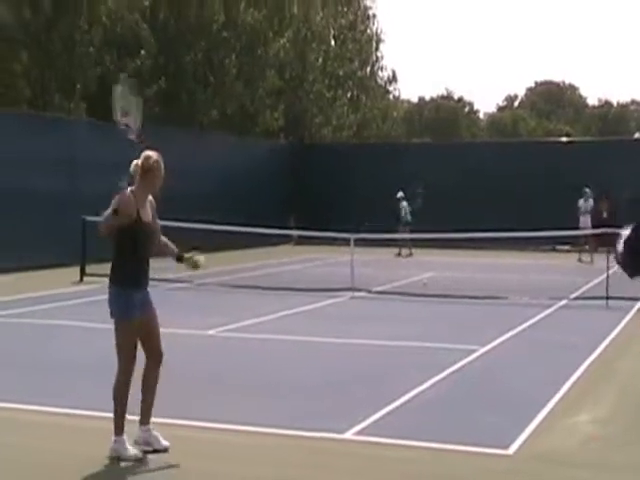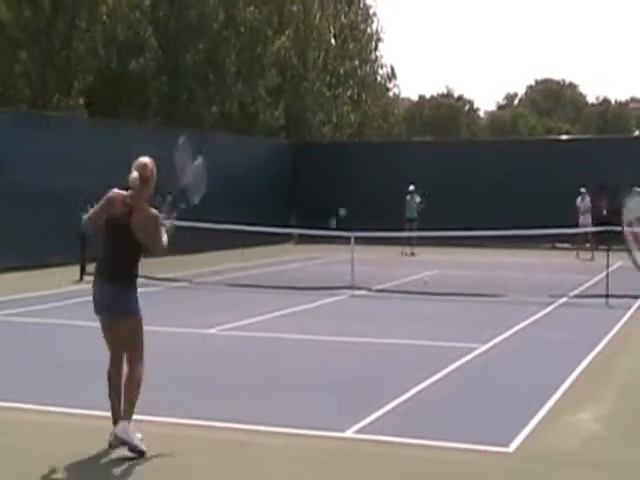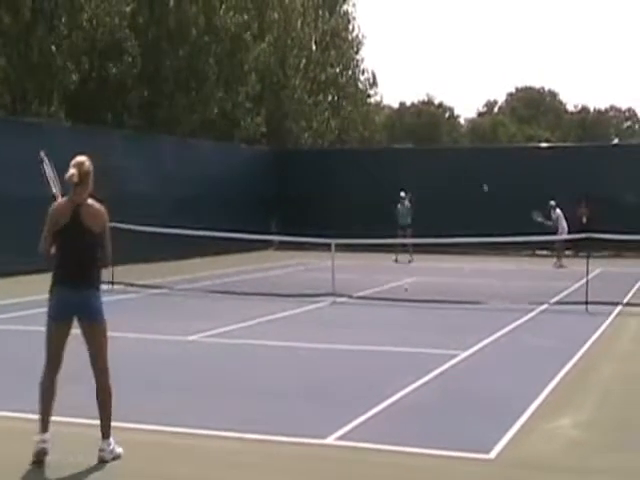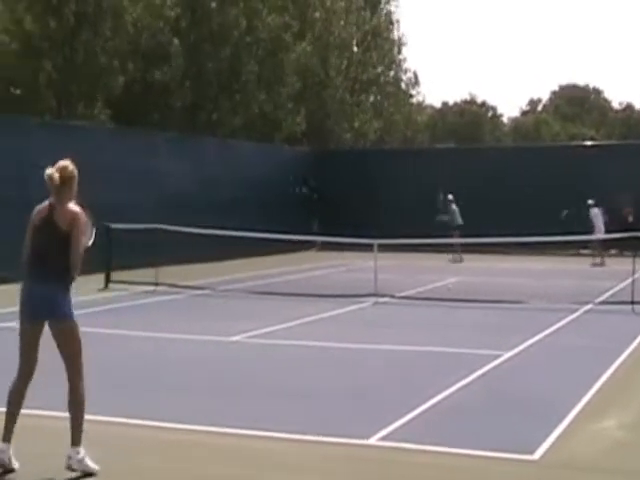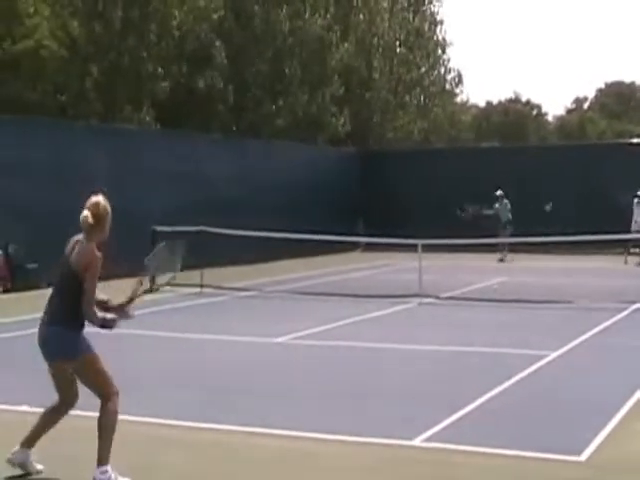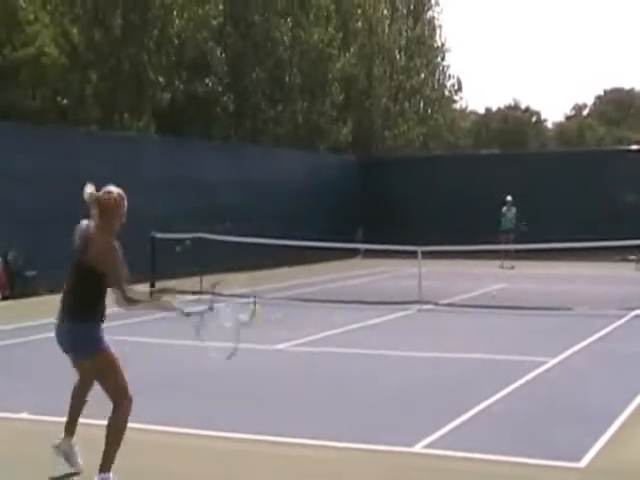
dt=0.7s
person 1, frame 1
left shoulder: (149, 202)
right shoulder: (127, 198)
right elbow: (105, 228)
left wrist: (180, 256)
right wrist: (115, 212)
left hip: (140, 290)
right hip: (123, 291)
left knee: (155, 356)
right knee: (127, 366)
left ankle: (145, 429)
right ankle: (118, 440)
person 1, frame 2
left shoulder: (114, 197)
right shoulder: (150, 217)
left elbow: (88, 222)
right elbow: (157, 247)
right wrist: (164, 233)
left hip: (101, 286)
right hip: (123, 291)
left knee: (116, 357)
right knee: (135, 361)
left ankle: (117, 426)
right ankle: (125, 425)
person 1, frame 3
left shoulder: (56, 209)
right shoulder: (98, 211)
left elbow: (44, 249)
right elbow: (107, 258)
left hip: (61, 293)
right hip: (88, 295)
left knee: (51, 368)
right knee: (101, 371)
left ankle: (43, 438)
right ankle: (106, 443)
person 1, frame 4
left shoulder: (39, 210)
right shoulder: (74, 212)
left elbow: (28, 254)
right elbow: (76, 260)
left hip: (30, 292)
right hip: (55, 295)
right knee: (76, 376)
right ankle: (76, 453)
person 1, frame 5
left shoulder: (76, 242)
right shoulder: (92, 255)
right elbow: (88, 309)
left wrist: (112, 305)
right wrist: (108, 320)
left hip: (47, 332)
right hip: (67, 335)
left knee: (68, 399)
right knee: (110, 395)
left ankle: (22, 452)
person 1, frame 6
left shoulder: (84, 228)
right shoulder: (108, 245)
right elbow: (124, 297)
right wrist: (155, 302)
left hip: (67, 326)
right hip: (86, 330)
left knee: (86, 380)
right knee: (123, 401)
left ankle: (67, 441)
